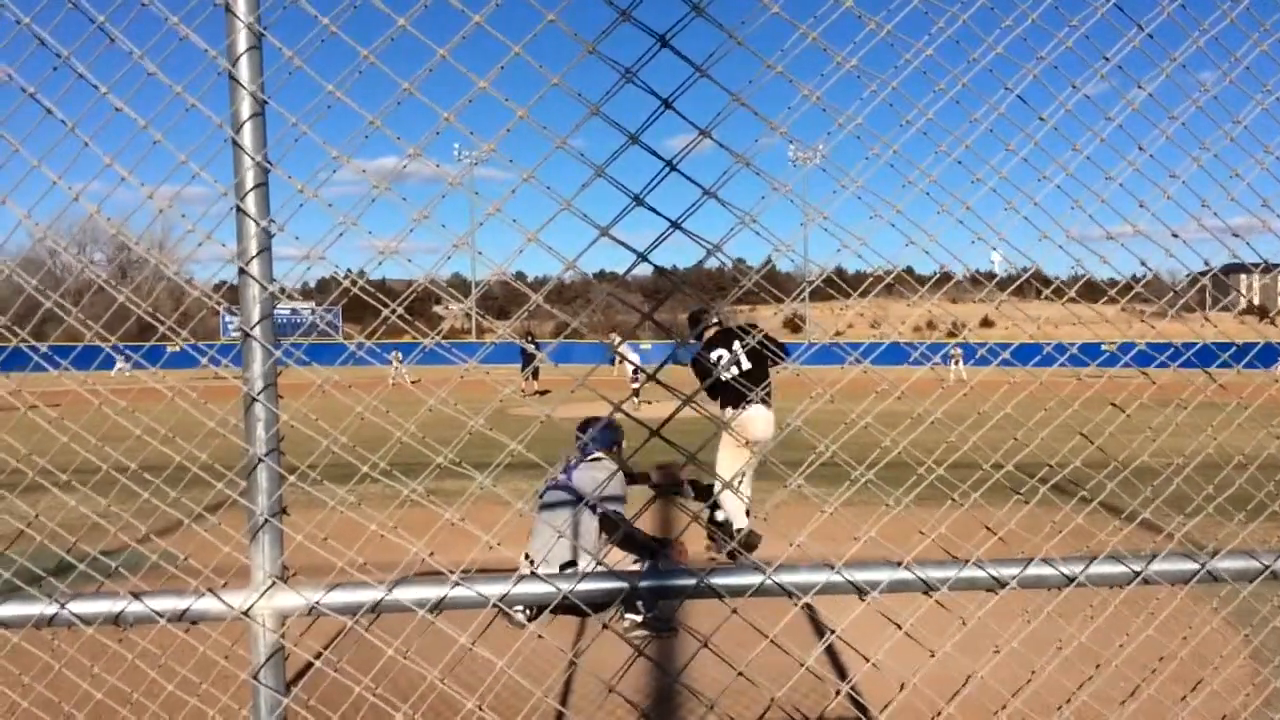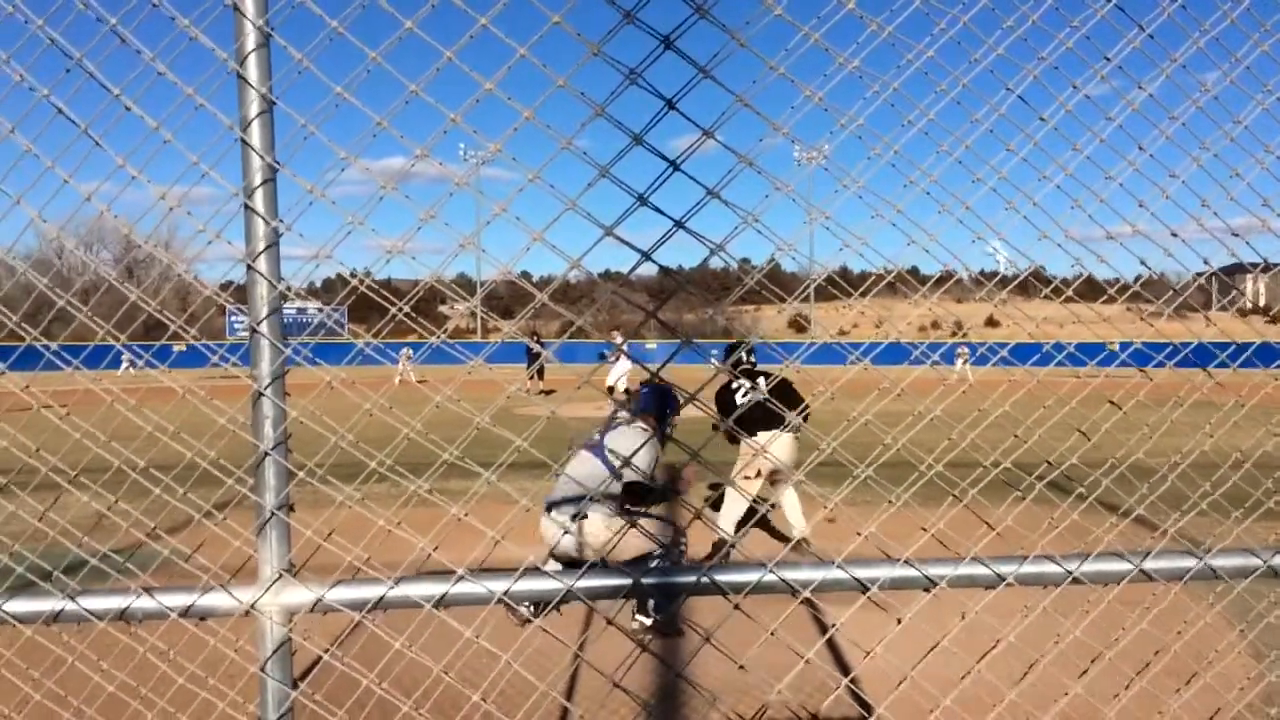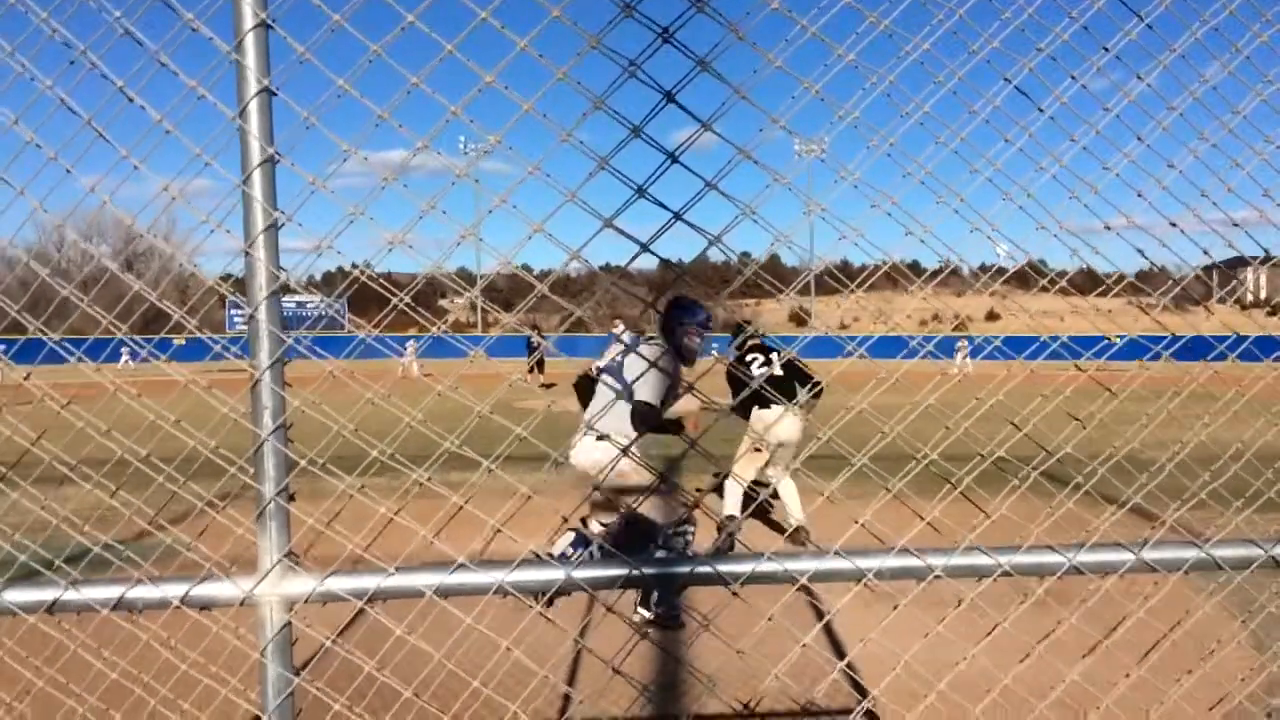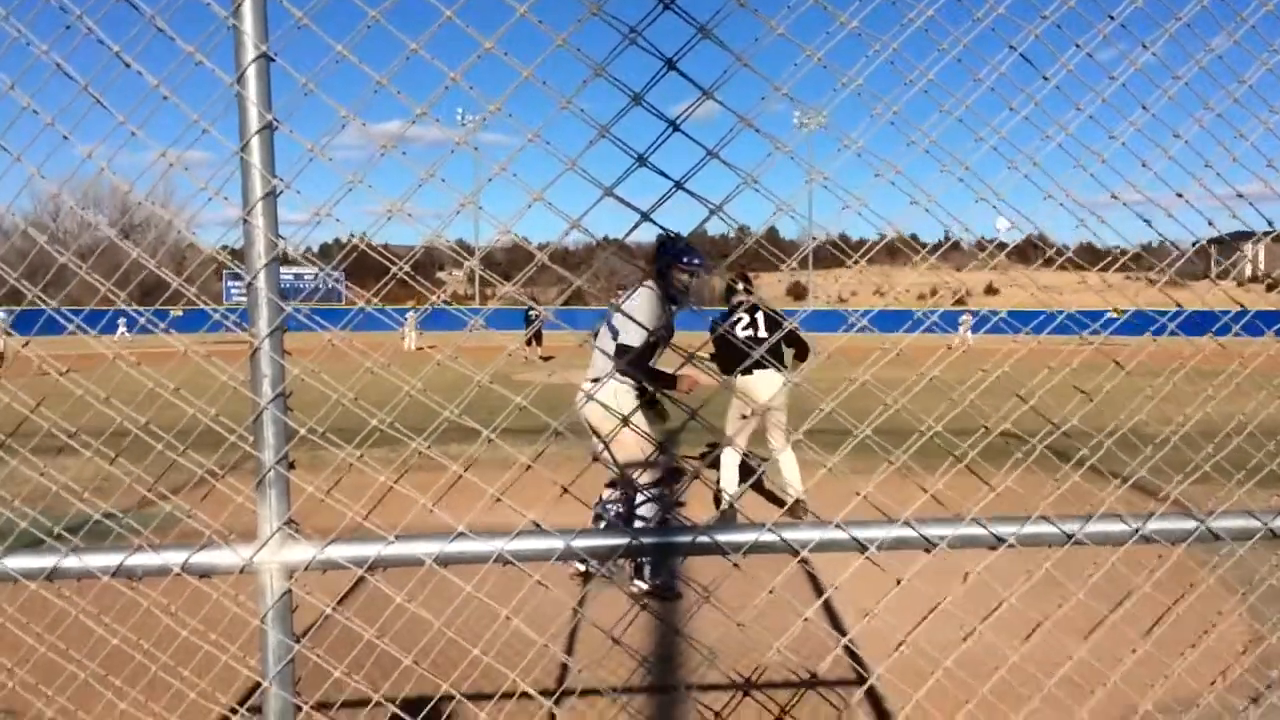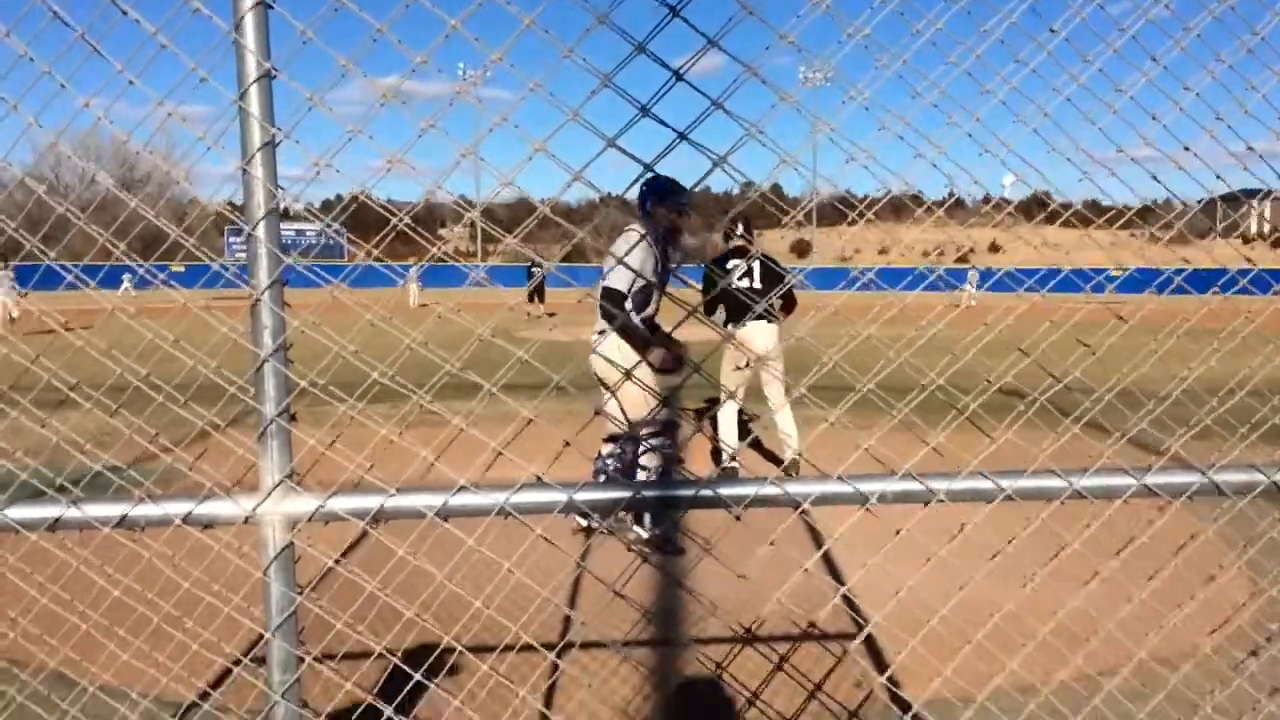
dt=0.3s
person 1, frame 1
left shoulder: (565, 470)
right shoulder: (606, 470)
right elbow: (612, 527)
left wrist: (650, 477)
right wrist: (665, 548)
left hip: (537, 573)
right hip: (575, 575)
right knee: (652, 550)
left ankle: (525, 603)
right ankle: (642, 616)
person 1, frame 2
left shoulder: (612, 430)
right shoulder: (645, 437)
right elbow: (633, 494)
right wrist: (674, 486)
left hip: (555, 526)
right hip: (585, 524)
right knee: (670, 535)
left ankle: (531, 602)
right ankle: (652, 616)
person 1, frame 3
left shoulder: (635, 349)
right shoulder: (661, 358)
left elbow: (582, 383)
right elbow: (641, 418)
right wrist: (680, 427)
left hip: (584, 447)
right hip: (613, 451)
left knee: (603, 519)
right knee: (676, 521)
right ankle: (654, 607)
person 1, frame 4
left shoulder: (646, 296)
right shoulder: (648, 298)
right elbow: (626, 360)
left wrist: (647, 394)
right wrist: (673, 382)
left hip: (600, 395)
right hip: (613, 396)
left knee: (624, 480)
right knee: (655, 480)
left ankle: (591, 557)
right ankle: (649, 576)
person 1, frame 5
left shoulder: (653, 244)
right shoulder: (636, 242)
right elbow: (610, 304)
left wrist: (662, 339)
right wrist: (652, 348)
left hip: (620, 349)
right hip: (621, 350)
left knee: (622, 433)
right knee: (658, 430)
left ankle: (594, 513)
right ankle: (648, 524)
person 2, frame 1
left shoulder: (700, 358)
right shoulder: (745, 333)
right elbow: (782, 353)
left hip: (740, 419)
right hip: (765, 417)
left knee: (724, 482)
right knee: (743, 475)
left ankle: (743, 535)
person 2, frame 2
left shoulder: (724, 392)
right shoulder: (773, 379)
left elbow: (731, 433)
right elbow: (802, 410)
left hip: (755, 445)
right hip: (785, 444)
left knee: (733, 502)
right knee: (783, 485)
left ankle: (724, 542)
right ankle: (800, 538)
person 2, frame 3
left shoulder: (735, 364)
right shoulder: (783, 355)
left elbow: (743, 408)
right elbow: (815, 386)
left wrist: (735, 411)
right wrist: (803, 412)
left hip: (764, 419)
right hip: (792, 421)
left knee: (736, 477)
right knee: (780, 473)
left ankle: (730, 523)
right ankle: (799, 528)
person 2, frame 4
left shoulder: (722, 323)
right shoulder: (772, 314)
left elbow: (726, 368)
right elbow: (801, 348)
left wrist: (717, 358)
right wrist: (785, 373)
left hip: (748, 384)
right hip: (777, 383)
left knee: (731, 447)
right knee: (781, 444)
left ankle: (728, 505)
right ankle: (797, 500)
person 2, frame 5
left shoulder: (716, 265)
right shoulder: (769, 262)
left elbow: (709, 309)
right elbow: (790, 302)
left wrist: (719, 295)
left hip: (740, 334)
right hip: (769, 333)
left knee: (729, 402)
right knee: (778, 397)
left ankle: (730, 464)
right ankle: (792, 456)
